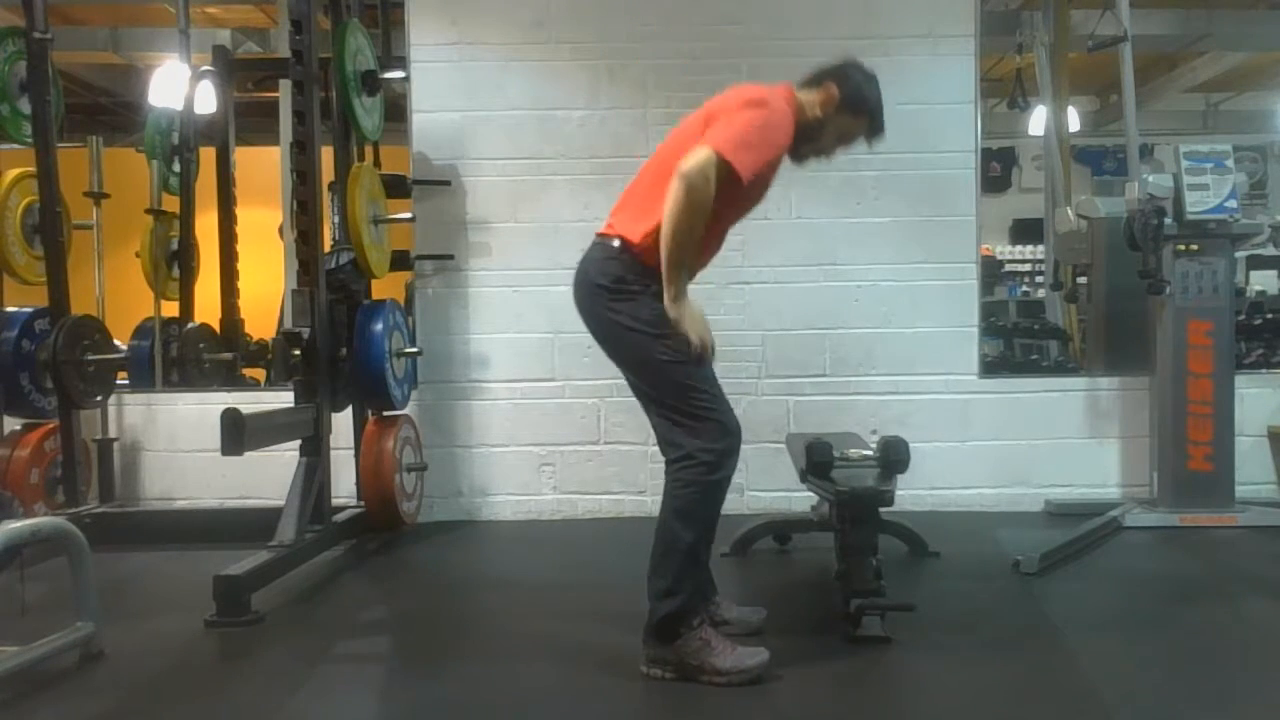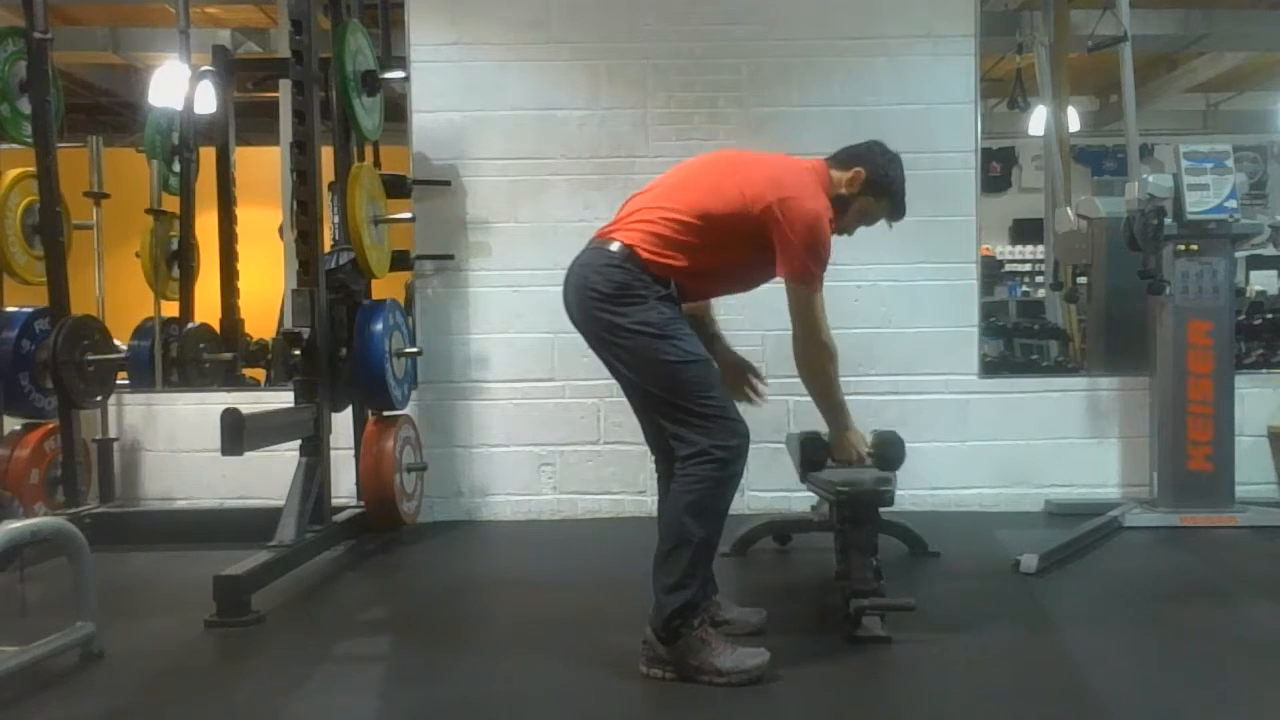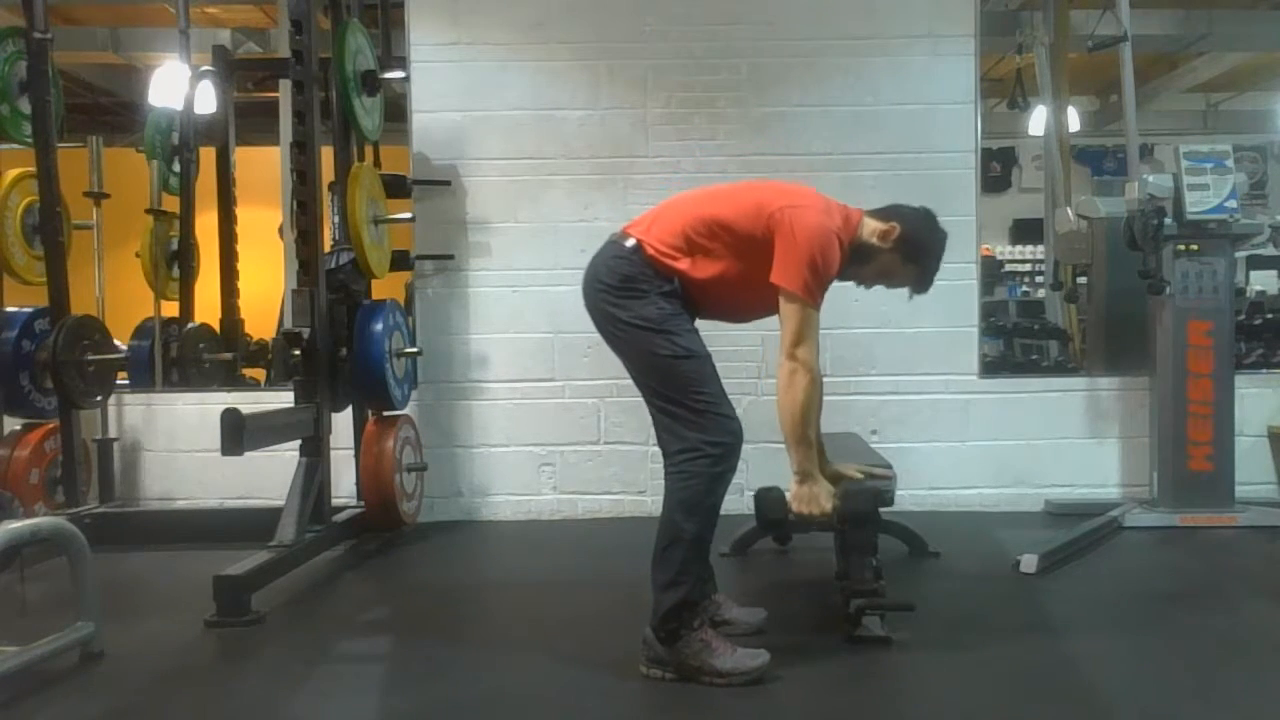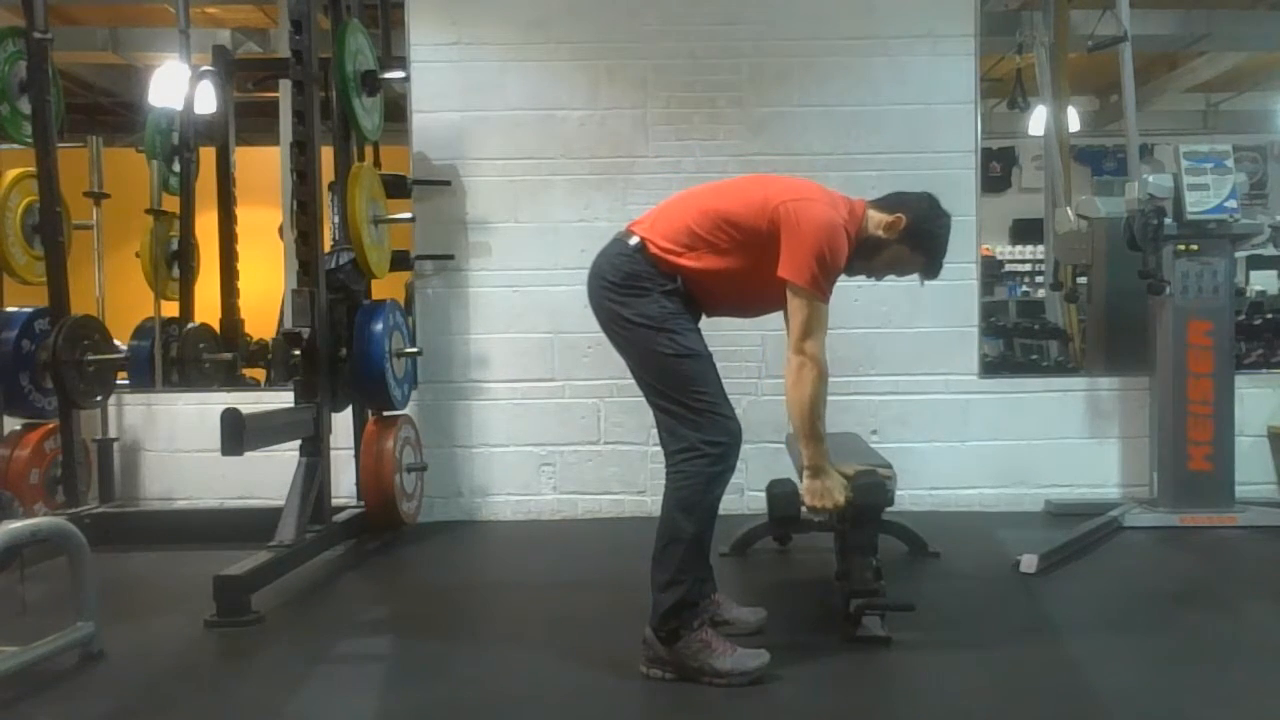
dt=1s
person 1, frame 1
left shoulder: (761, 113)
right shoulder: (773, 111)
right elbow: (692, 175)
left wrist: (673, 294)
right wrist: (676, 298)
left hip: (624, 277)
right hip: (625, 280)
left knee: (702, 441)
right knee: (709, 441)
left ankle: (692, 601)
right ankle: (673, 635)
person 1, frame 2
left shoulder: (778, 179)
right shoulder: (805, 205)
right elbow: (812, 341)
left wrist: (718, 355)
right wrist: (841, 428)
left hip: (598, 276)
right hip: (624, 287)
left knee: (689, 445)
right knee: (719, 443)
left ankle: (695, 599)
right ankle: (675, 635)
person 1, frame 3
left shoulder: (820, 232)
right shoulder: (816, 232)
left elbow: (802, 361)
right elbow: (796, 363)
left wrist: (819, 460)
right wrist: (805, 475)
left hip: (632, 278)
right hip: (633, 279)
left knee: (703, 440)
right knee: (711, 442)
left ankle: (695, 597)
right ankle: (674, 635)
person 1, frame 4
left shoulder: (824, 224)
right shoulder: (822, 226)
left elbow: (805, 354)
right elbow: (805, 357)
left wrist: (820, 459)
right wrist: (816, 468)
left hip: (642, 278)
right hip: (638, 279)
left knee: (706, 441)
right knee: (709, 443)
left ankle: (696, 596)
right ankle: (675, 634)
